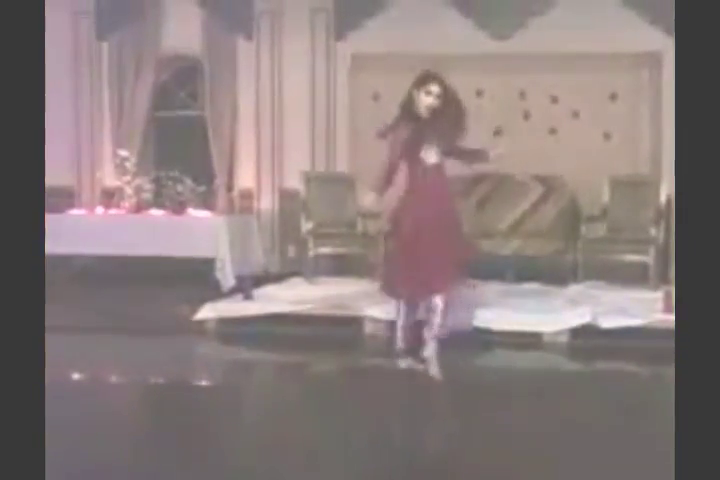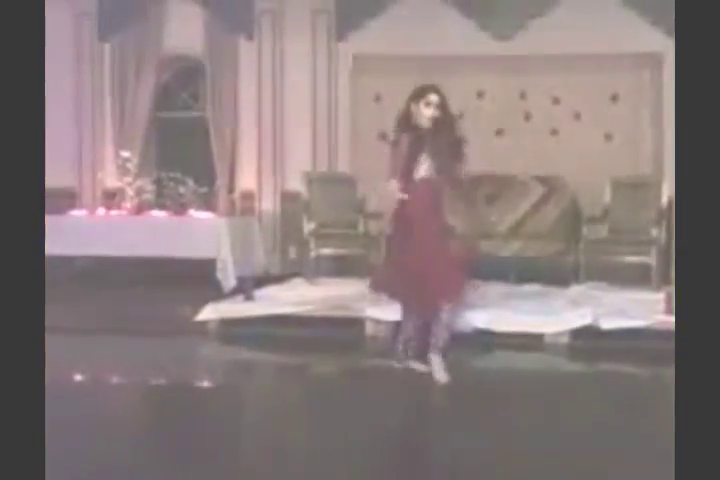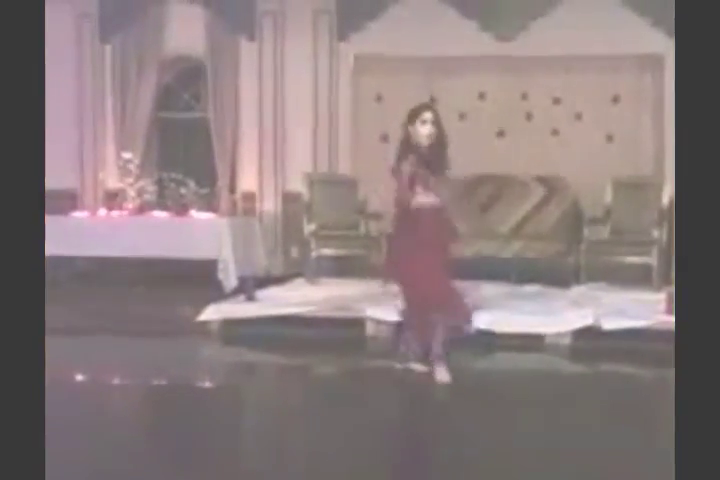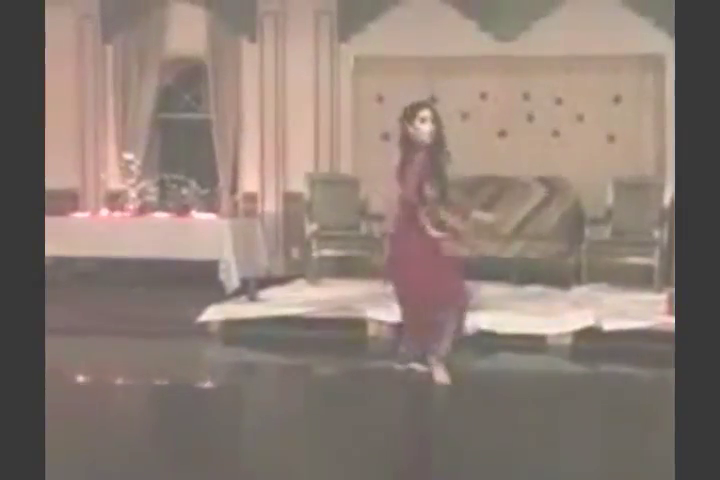
dt=0.2s
person 1, frame 1
left shoulder: (436, 128)
right shoulder: (405, 128)
left elbow: (455, 150)
right elbow: (392, 162)
left wrist: (489, 154)
right wrist: (376, 192)
left hip: (437, 205)
right hip: (420, 206)
left knee: (416, 279)
right knee: (435, 277)
left ankle: (404, 350)
right ankle: (428, 348)
person 1, frame 2
left shoulder: (435, 142)
right shoulder: (407, 139)
left elbow: (448, 177)
right elbow: (397, 173)
right wrist: (395, 186)
left hip: (430, 219)
right hip: (415, 219)
left knee: (419, 291)
right knee: (442, 287)
left ankle: (408, 352)
right ankle: (434, 354)
person 1, frame 3
left shoulder: (432, 161)
right shoulder: (410, 161)
right elbow: (402, 199)
right wrist: (426, 200)
left hip: (431, 239)
right hip: (413, 240)
left knee: (424, 302)
right knee: (439, 302)
left ankle: (410, 353)
right ankle: (437, 360)
person 1, frame 4
left shoulder: (429, 157)
right shoulder: (420, 157)
left elbow: (438, 200)
right elbow: (409, 197)
right wrist: (429, 228)
left hip: (422, 239)
right hip: (414, 240)
left knee: (423, 302)
right knee: (448, 300)
left ankle: (410, 354)
right ankle: (436, 359)
